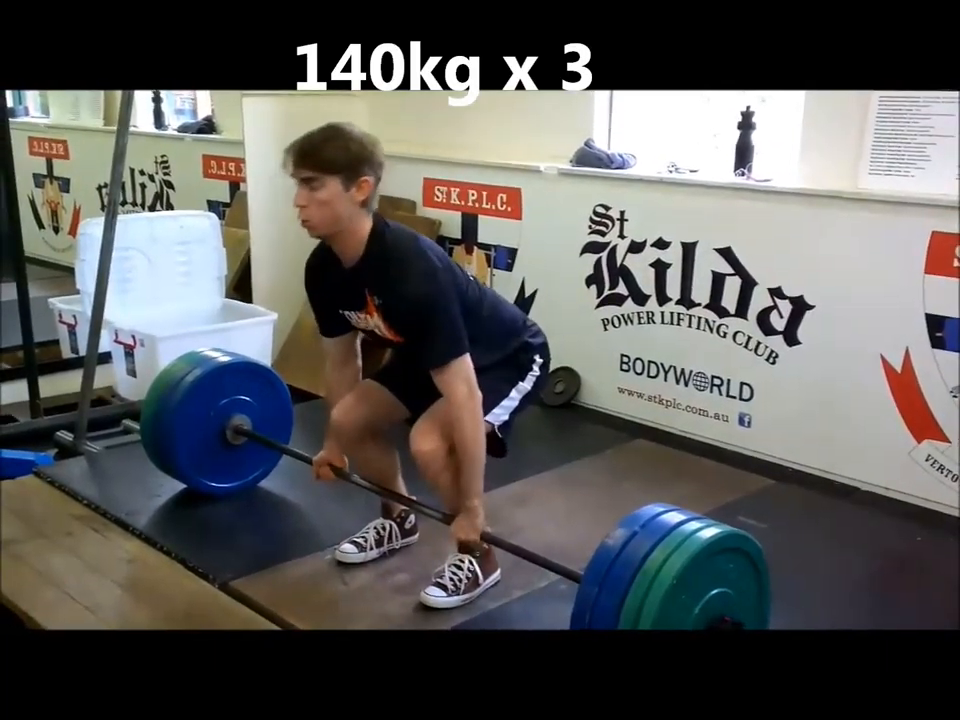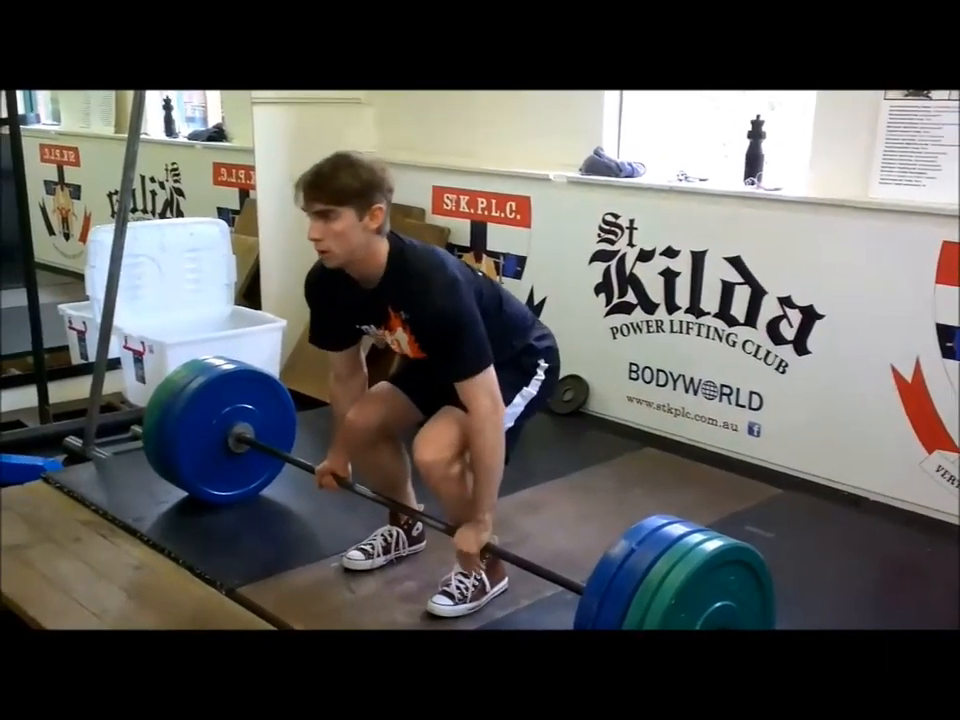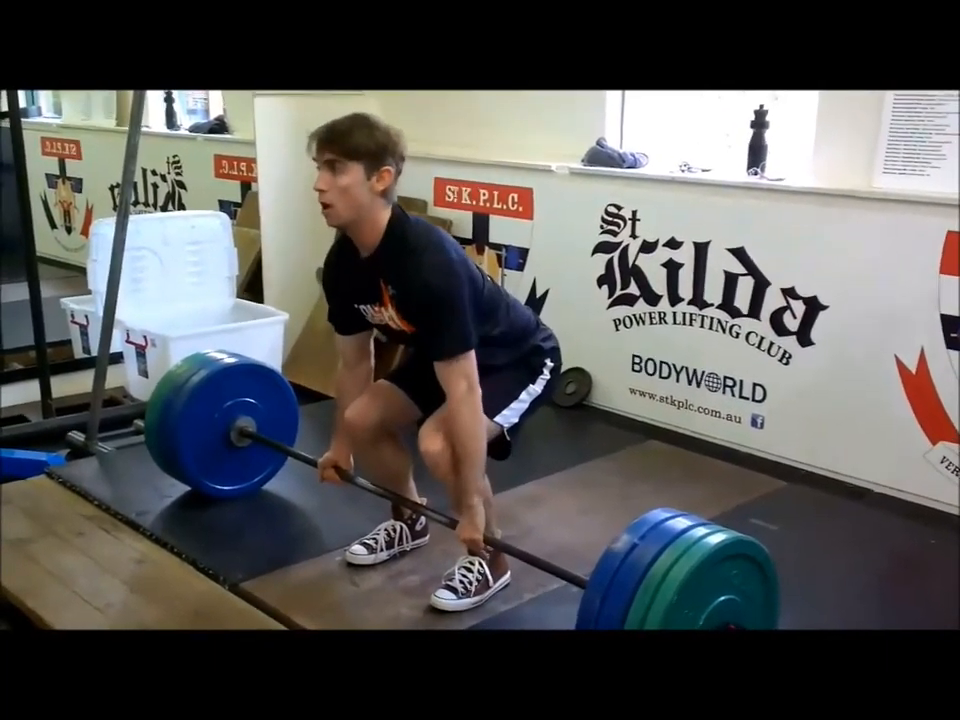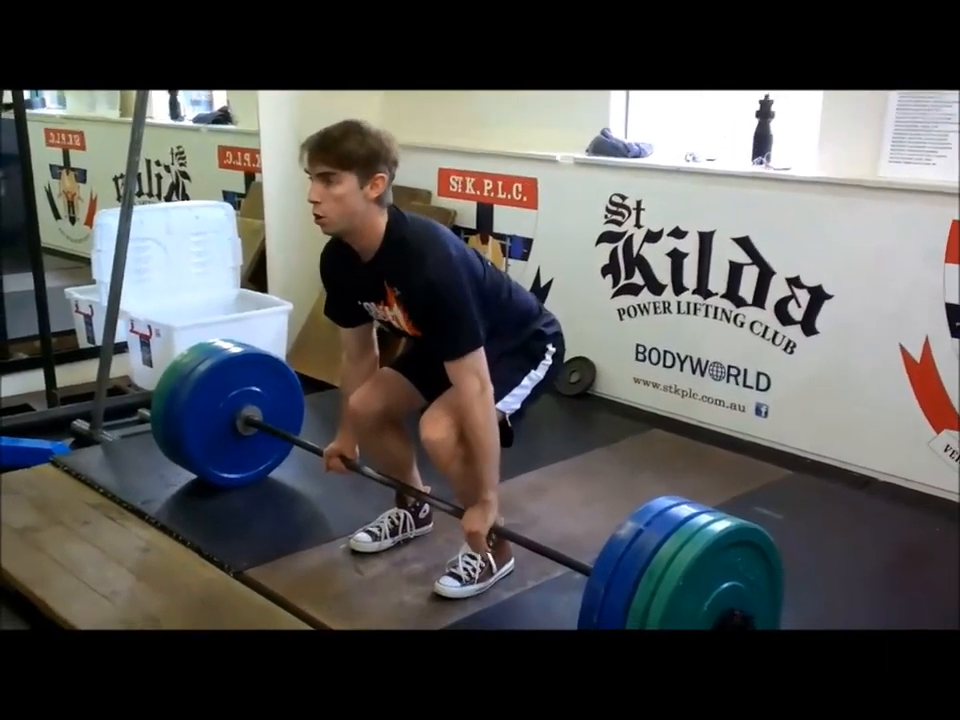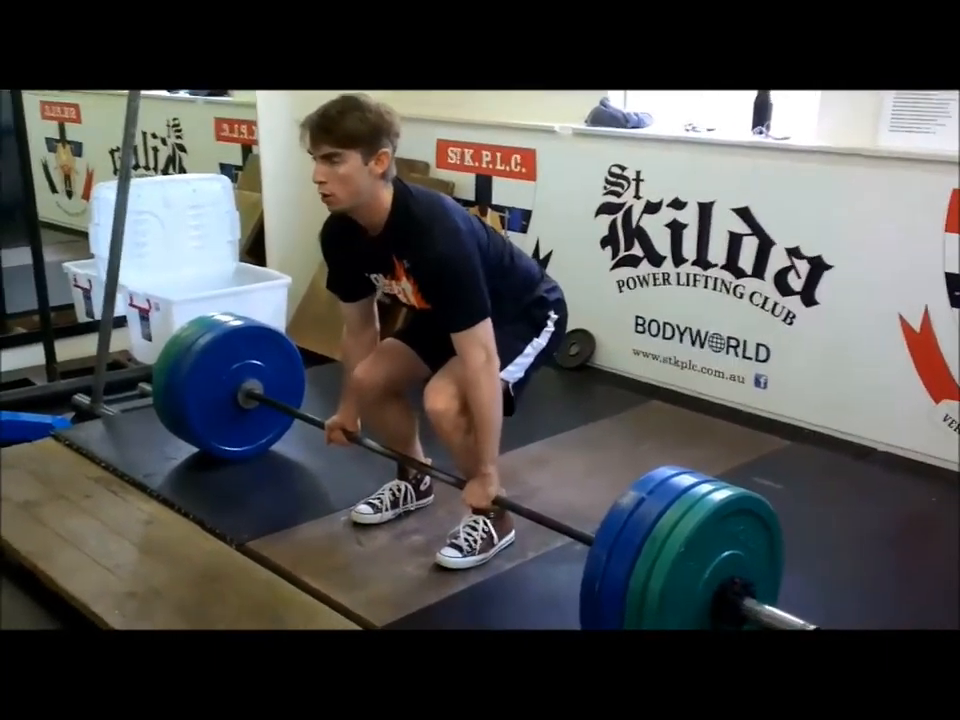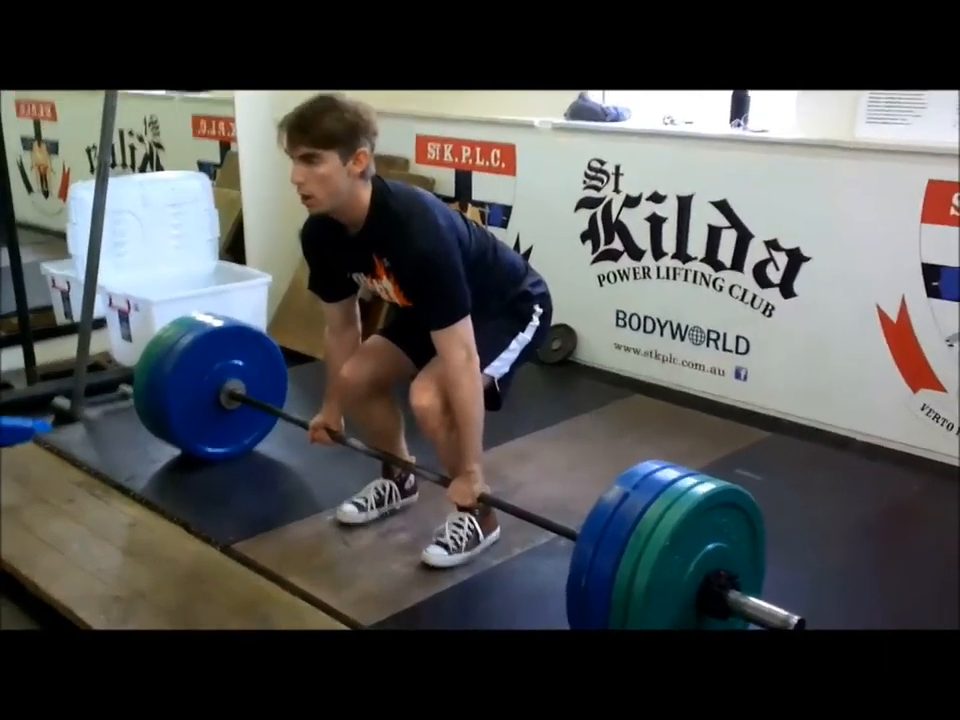
dt=0.4s
person 1, frame 1
left shoulder: (414, 273)
right shoulder: (323, 269)
left elbow: (464, 396)
right elbow: (342, 359)
left wrist: (472, 508)
right wrist: (333, 443)
left hip: (510, 355)
right hip: (425, 352)
left knee: (430, 442)
right knee: (350, 420)
left ankle: (478, 556)
right ankle: (398, 519)
person 1, frame 2
left shoulder: (435, 287)
right shoulder: (326, 284)
left elbow: (486, 409)
right elbow: (346, 372)
left wrist: (480, 521)
right wrist: (338, 452)
left hip: (519, 359)
right hip: (439, 359)
left knee: (435, 451)
right knee: (361, 424)
left ankle: (485, 566)
right ankle: (405, 527)
person 1, frame 3
left shoulder: (430, 263)
right shoulder: (342, 262)
left elbow: (464, 391)
right elbow: (354, 360)
left wrist: (471, 508)
right wrist: (339, 443)
left hip: (520, 357)
right hip: (438, 353)
left knee: (438, 443)
right knee: (363, 421)
left ankle: (489, 561)
right ankle: (408, 521)
person 1, frame 4
left shoulder: (431, 262)
right shoulder: (340, 259)
left elbow: (475, 388)
right elbow: (359, 352)
left wrist: (485, 501)
right wrist: (345, 435)
left hip: (523, 344)
right hip: (445, 342)
left knee: (440, 431)
right knee: (366, 408)
left ankle: (492, 547)
right ankle: (413, 508)
person 1, frame 5
left shoulder: (438, 235)
right shoulder: (341, 234)
left elbow: (479, 359)
right elbow: (359, 326)
left wrist: (485, 473)
right wrist: (347, 408)
left hip: (526, 311)
right hip: (447, 312)
left knee: (443, 401)
right knee: (370, 380)
left ankle: (492, 516)
right ankle: (413, 480)
person 1, frame 6
left shoulder: (418, 232)
right shoulder: (322, 233)
left elbow: (459, 357)
right elbow: (341, 325)
left wrist: (469, 472)
right wrist: (331, 407)
left hip: (511, 305)
right hip: (430, 307)
left knee: (428, 398)
right knee: (358, 378)
left ankle: (476, 512)
right ankle: (399, 479)
